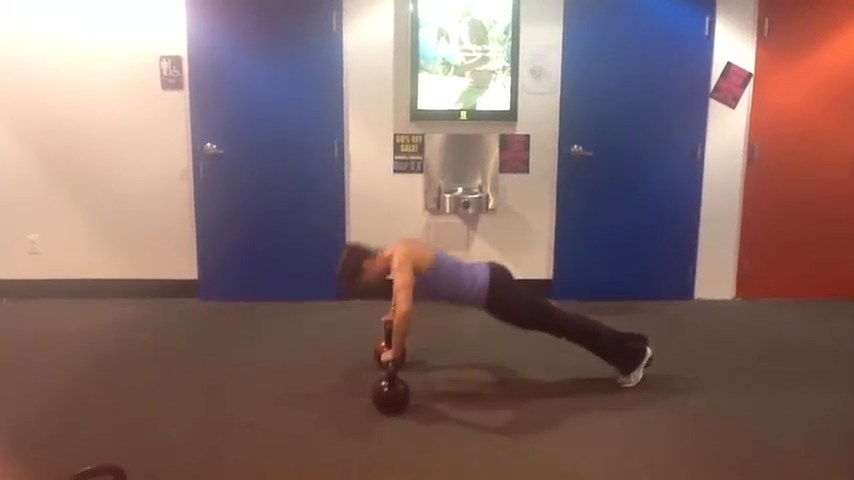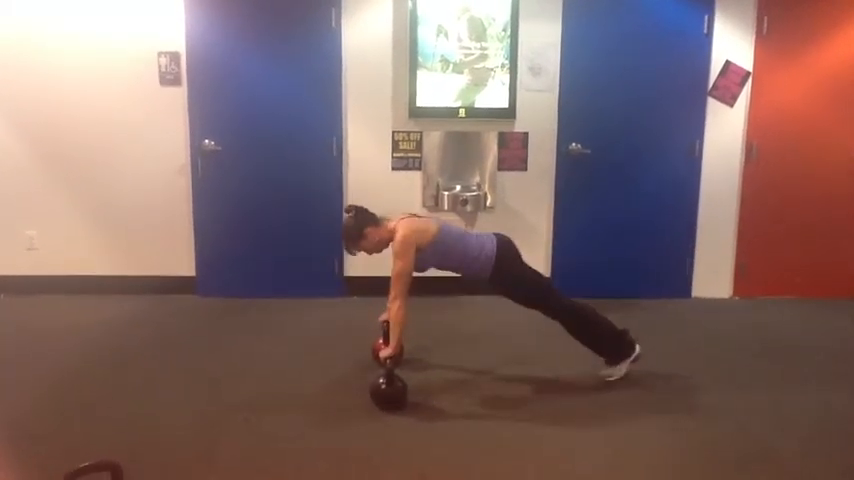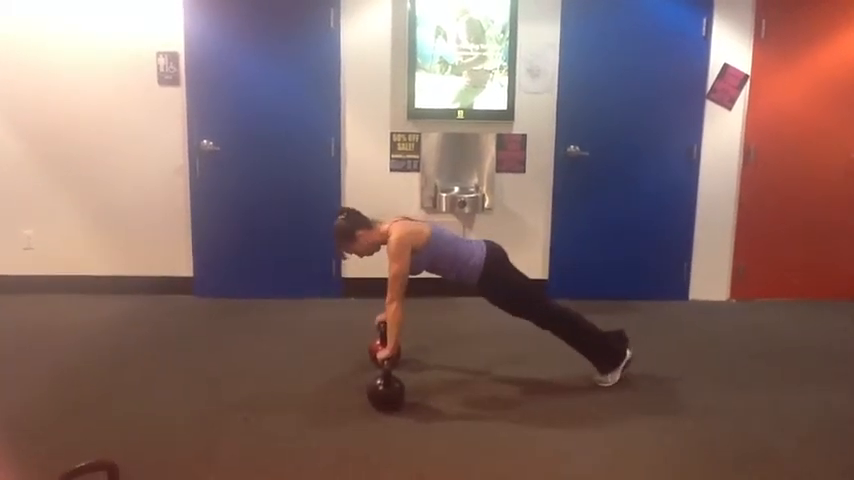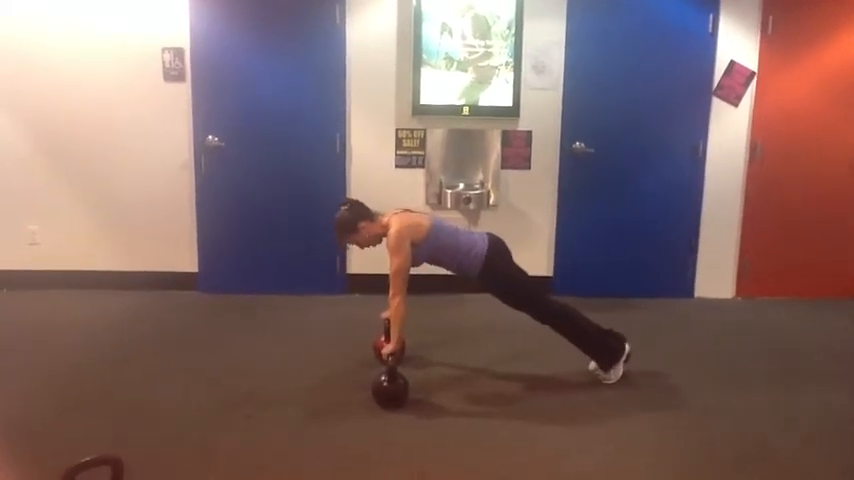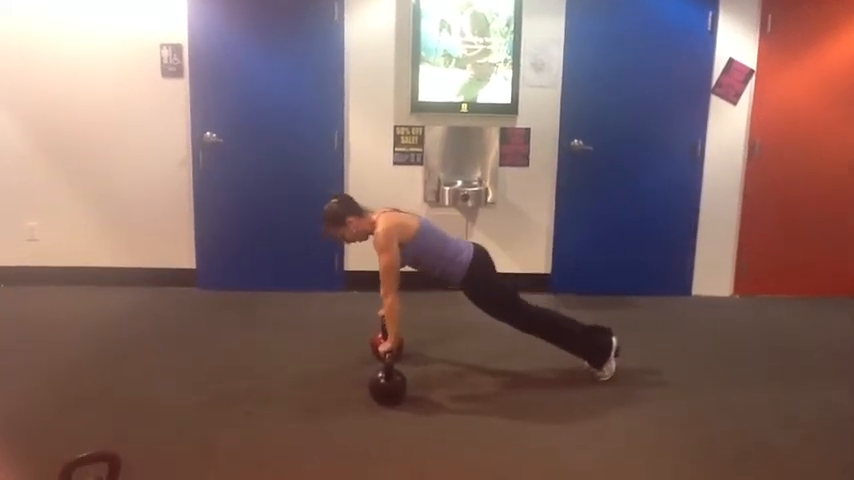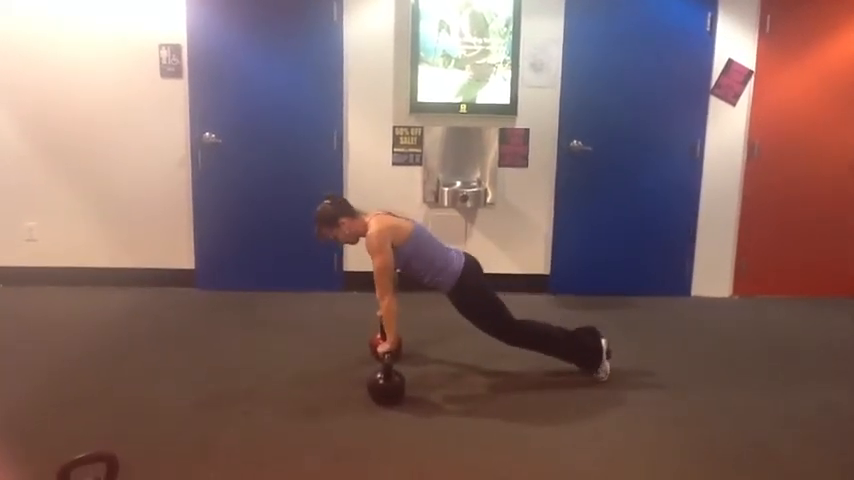
dt=0.3s
person 1, frame 1
left shoulder: (399, 259)
right shoulder: (397, 252)
left elbow: (405, 309)
right elbow: (408, 294)
left wrist: (395, 351)
right wrist: (395, 314)
left hip: (492, 291)
right hip: (490, 279)
left knee: (558, 323)
right knee: (557, 320)
left ankle: (633, 354)
right ankle: (630, 346)
person 1, frame 2
left shoulder: (403, 237)
right shoulder: (401, 226)
left elbow: (399, 297)
left wrist: (393, 347)
right wrist: (392, 312)
left hip: (497, 261)
right hip: (493, 253)
left knee: (554, 304)
right knee: (552, 303)
left ankle: (622, 350)
right ankle: (618, 346)
person 1, frame 3
left shoulder: (397, 240)
right shoulder: (393, 228)
left elbow: (395, 299)
left wrist: (390, 348)
right wrist: (389, 314)
left hip: (486, 269)
right hip: (485, 258)
left knee: (543, 312)
right knee: (543, 309)
left ankle: (613, 356)
right ankle: (611, 345)
person 1, frame 4
left shoulder: (396, 233)
right shoulder: (394, 221)
left elbow: (398, 293)
right elbow: (398, 287)
left wrist: (394, 343)
right wrist: (394, 312)
left hip: (487, 261)
right hip: (485, 250)
left knee: (542, 307)
right knee: (541, 305)
left ankle: (612, 352)
right ankle: (610, 345)
person 1, frame 5
left shoulder: (384, 232)
right shoulder: (383, 218)
left elbow: (390, 292)
left wrist: (392, 340)
right wrist: (389, 310)
left hip: (470, 271)
right hip: (469, 260)
left knee: (523, 317)
right knee: (522, 314)
left ankle: (601, 349)
right ankle: (598, 340)
person 1, frame 6
left shoulder: (375, 235)
right shoulder: (377, 220)
left elbow: (386, 294)
left wrist: (390, 341)
right wrist: (387, 312)
left hip: (461, 281)
right hip: (460, 270)
left knee: (510, 331)
right knee: (507, 328)
left ankle: (593, 351)
right ankle: (585, 339)
